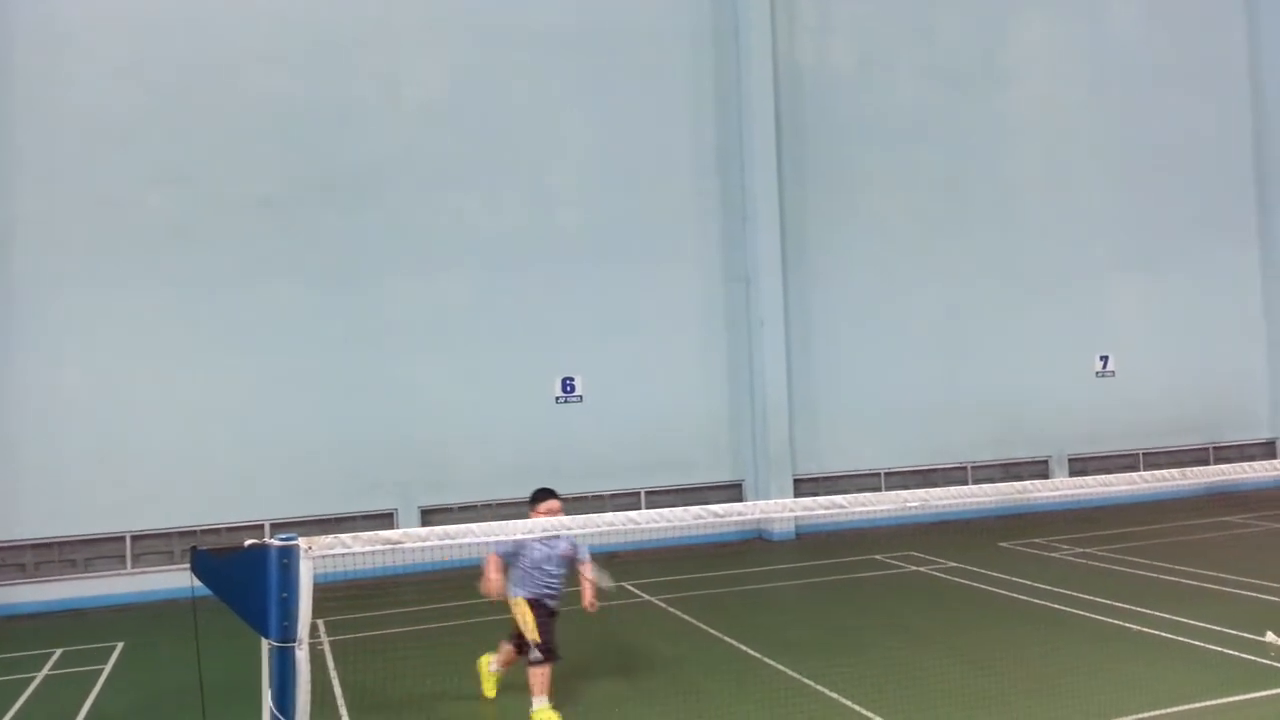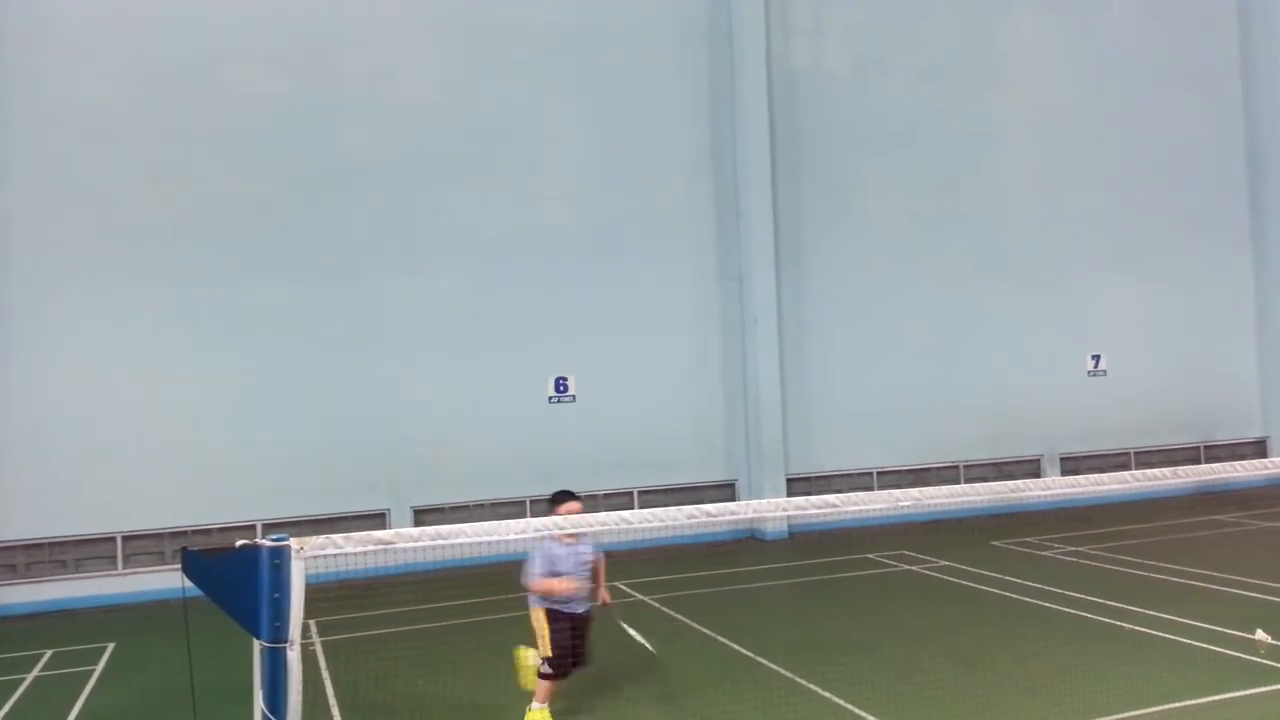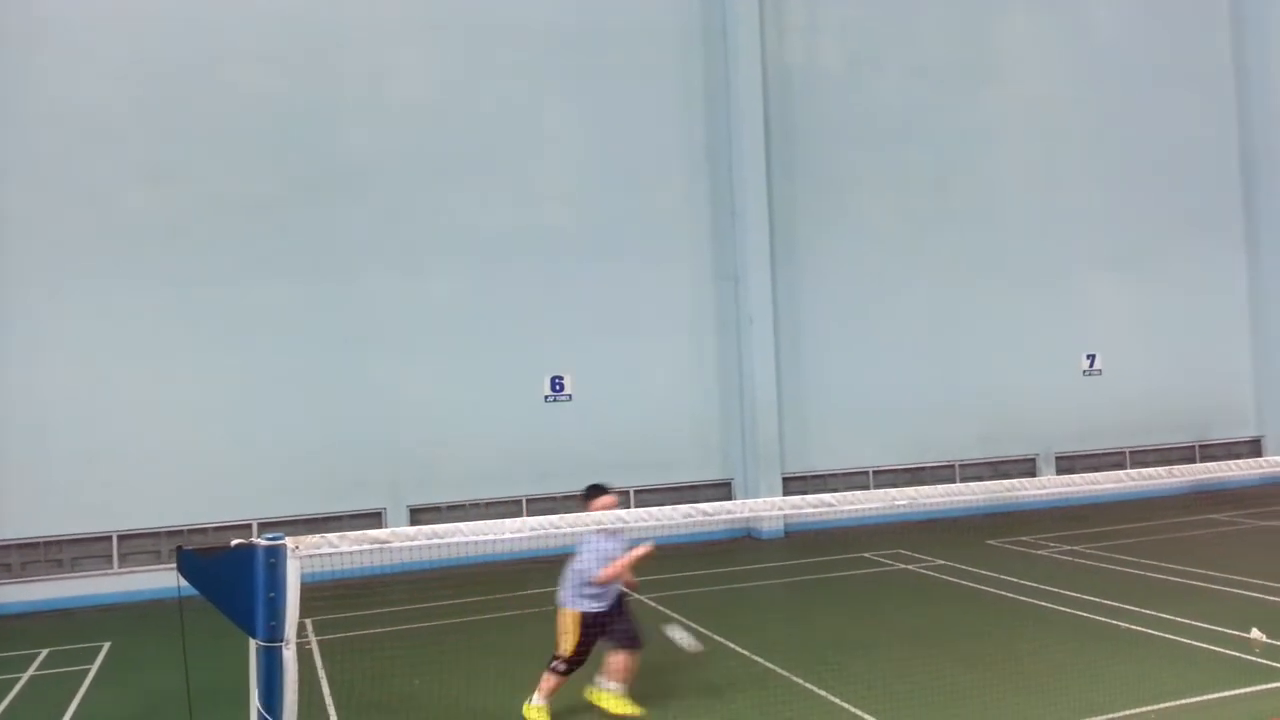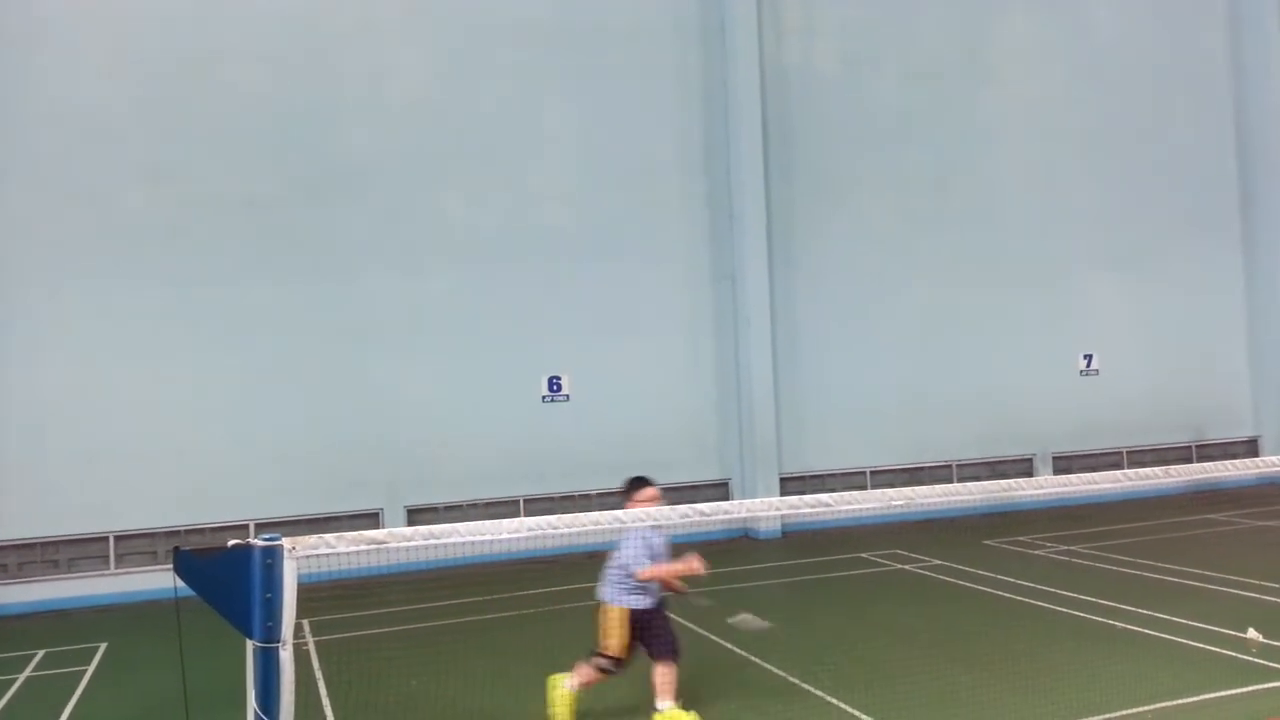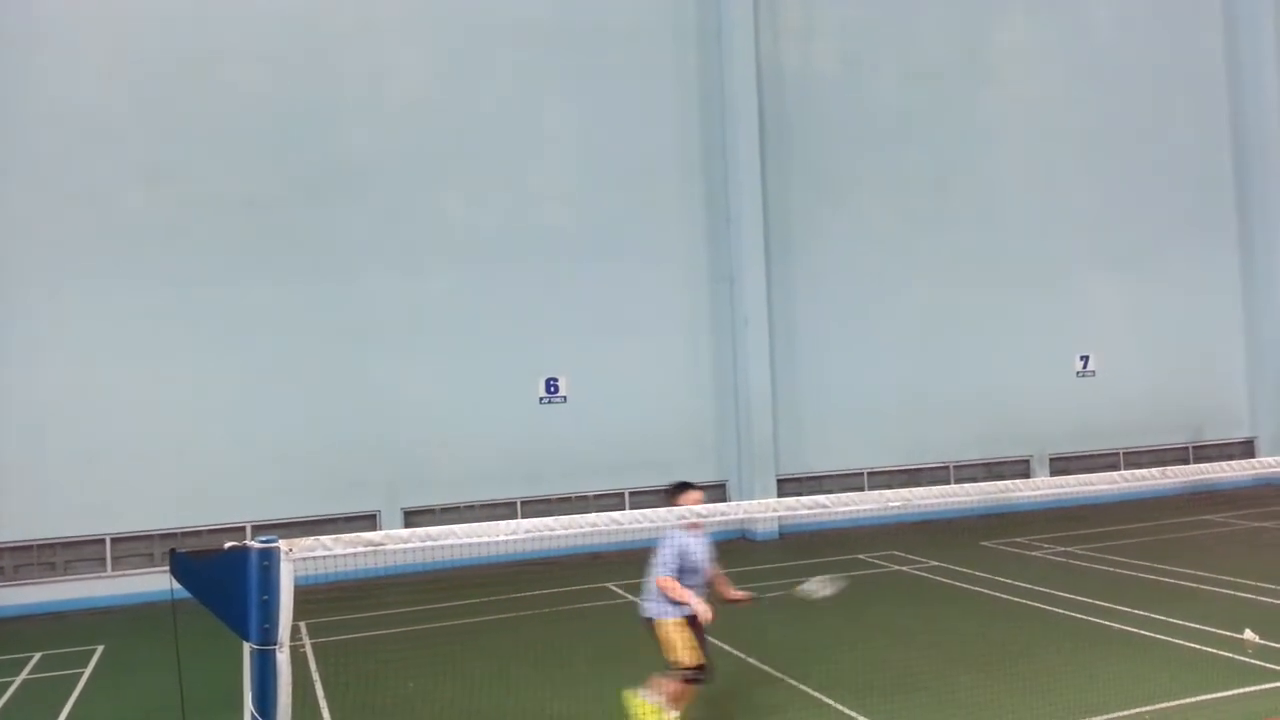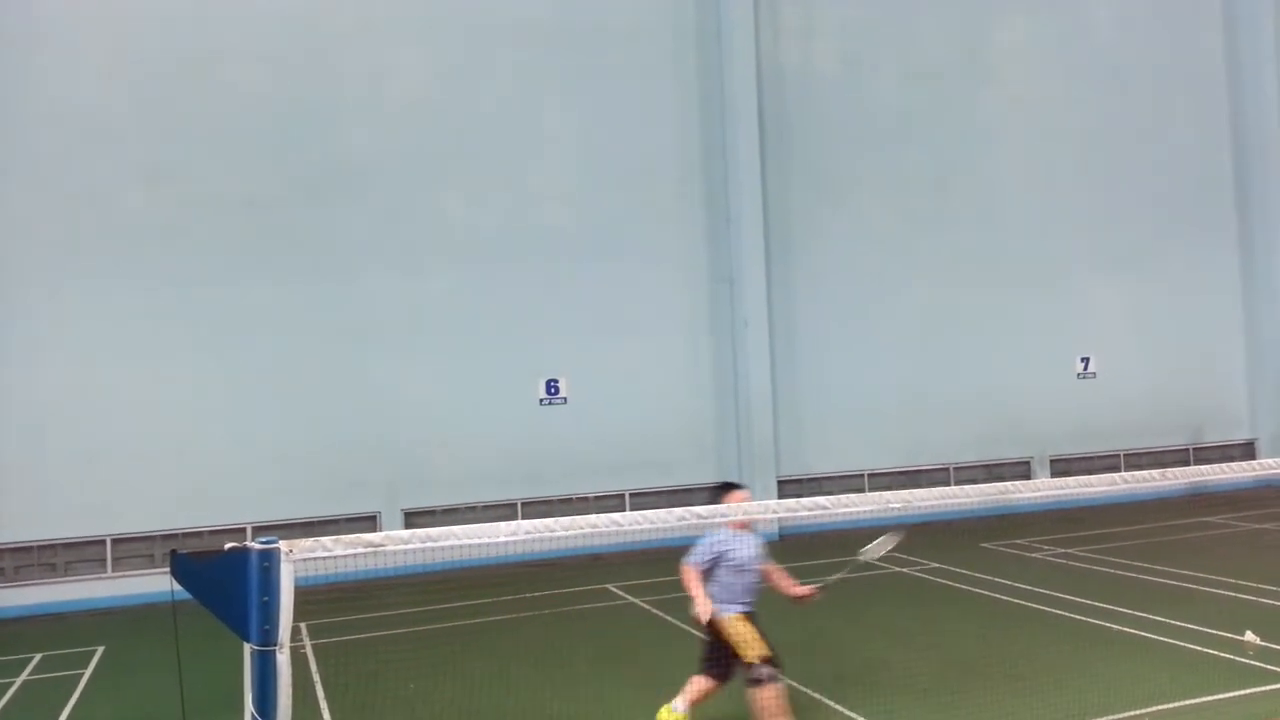
dt=0.1s
person 1, frame 1
left shoulder: (569, 537)
right shoulder: (521, 537)
left elbow: (584, 563)
right elbow: (495, 556)
left wrist: (588, 591)
right wrist: (493, 576)
left hip: (549, 601)
right hip: (526, 599)
left knee: (523, 643)
right knee: (541, 650)
left ankle: (492, 665)
person 1, frame 2
left shoulder: (586, 539)
right shoulder: (545, 547)
left elbow: (597, 559)
right elbow: (534, 584)
left wrist: (601, 587)
right wrist: (563, 585)
left hip: (580, 609)
right hip: (550, 609)
left knee: (573, 660)
right knee: (556, 662)
left ankle: (534, 659)
person 1, frame 3
left shoulder: (613, 532)
right shoulder: (591, 541)
right elbow: (600, 576)
left wrist: (625, 578)
right wrist: (633, 555)
left hip: (609, 601)
right hip: (580, 605)
left knee: (628, 643)
right knee: (567, 661)
left ankle: (605, 690)
person 1, frame 4
left shoulder: (652, 529)
right shoulder: (635, 535)
right elbow: (643, 572)
left wrist: (673, 581)
right wrist: (681, 567)
left hip: (649, 601)
right hip: (622, 603)
left knee: (667, 651)
right knee: (611, 659)
right ankle: (567, 686)
person 1, frame 5
left shoulder: (702, 537)
right shoulder: (673, 541)
left elbow: (709, 570)
right elbow: (662, 580)
left wrist: (727, 591)
right wrist: (694, 601)
left hip: (684, 613)
right hip: (667, 614)
left knee: (693, 669)
right knee: (691, 669)
right ankle: (647, 700)
person 1, frame 6
left shoulder: (753, 537)
right shoulder: (716, 539)
left elbow: (767, 568)
right elbow: (689, 567)
left wrist: (792, 589)
right wrist: (701, 598)
left hip: (736, 612)
right hip: (725, 612)
left knee: (714, 672)
right knee: (764, 668)
